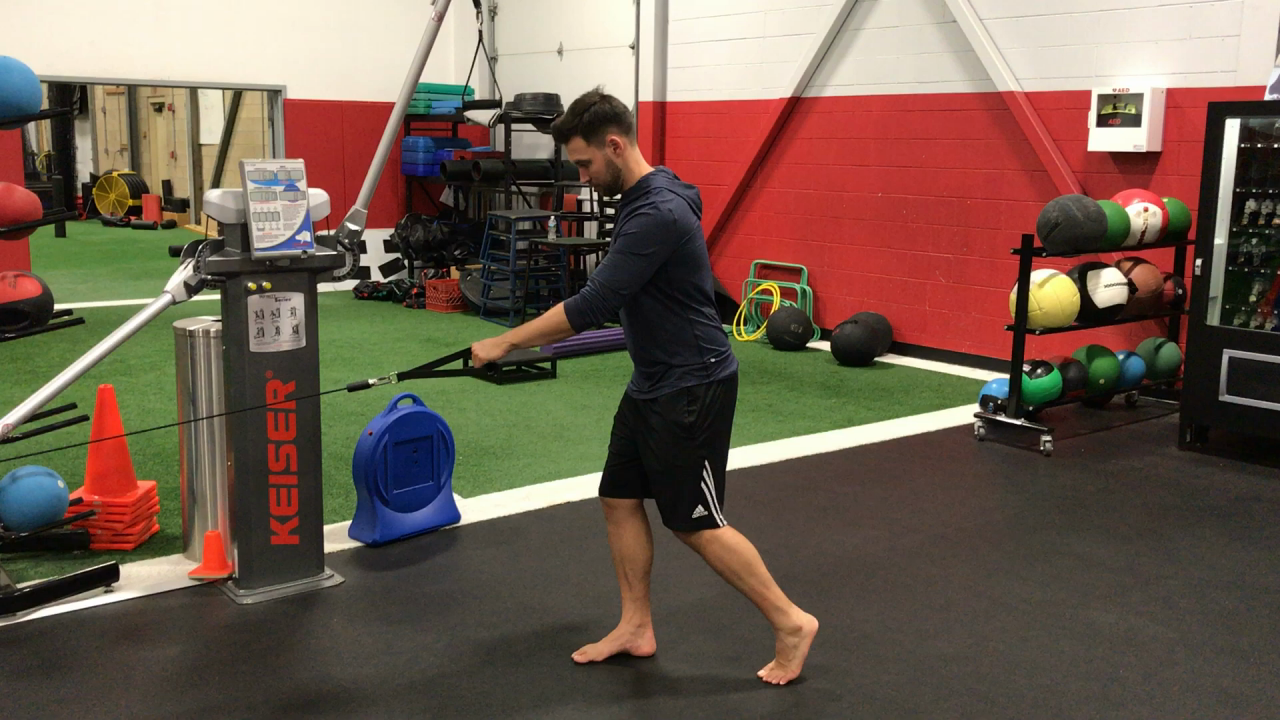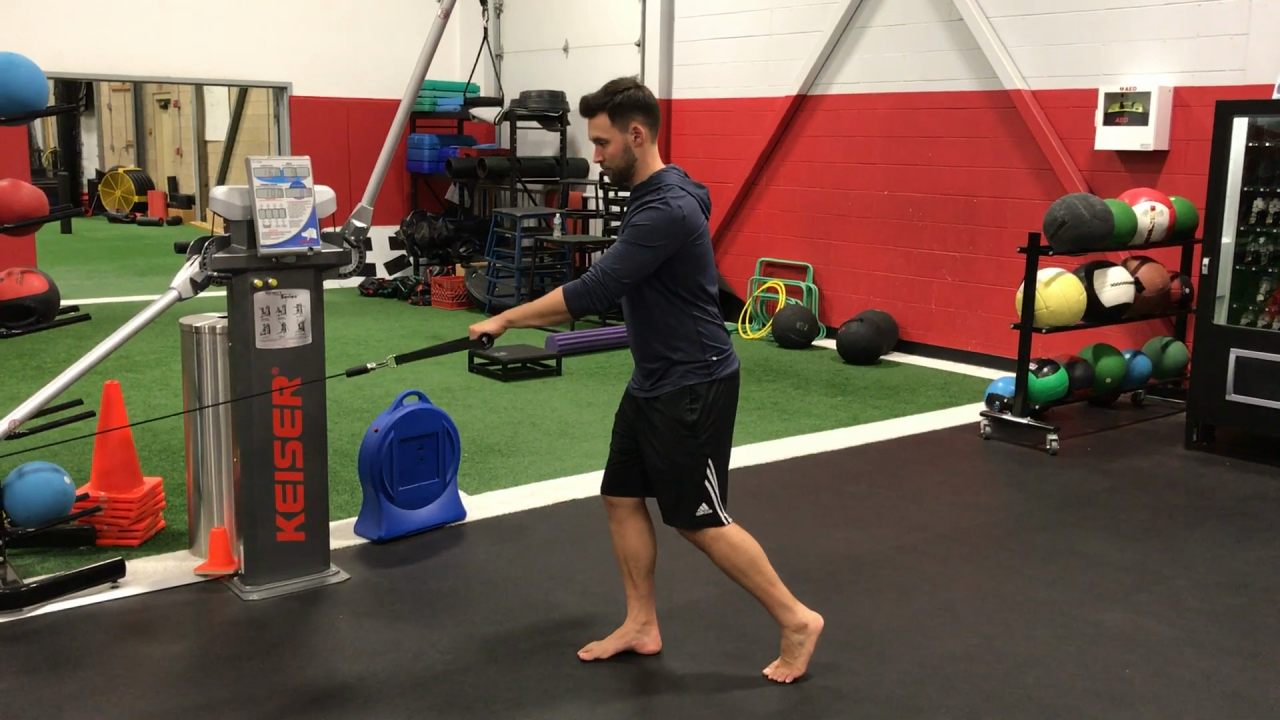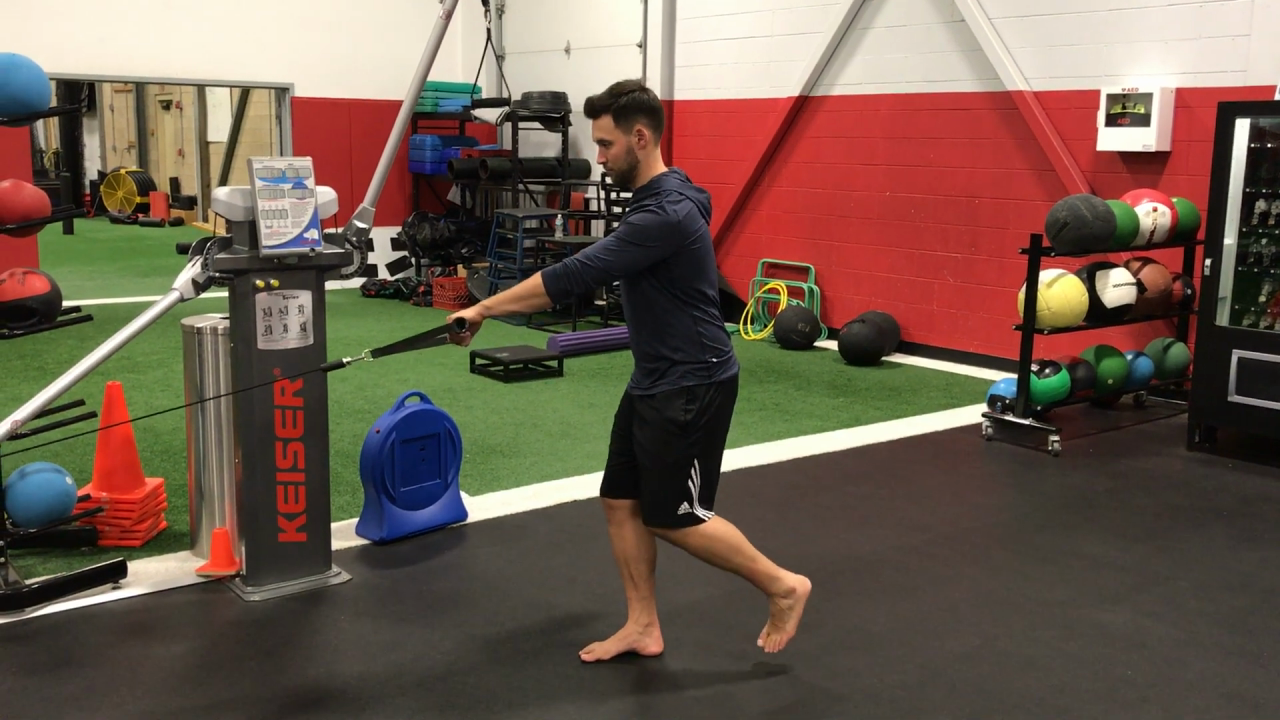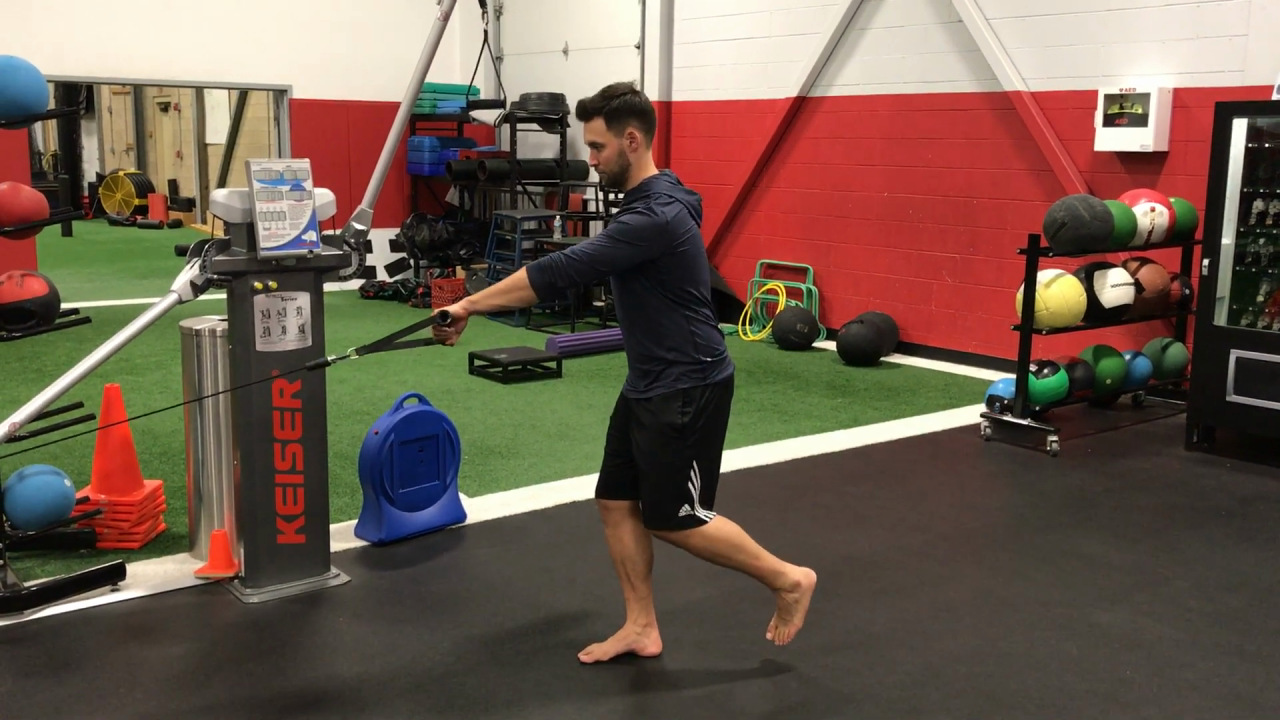
dt=0.7s
person 1, frame 1
left shoulder: (658, 213)
right shoulder: (641, 200)
left elbow: (593, 305)
left wrist: (505, 343)
left hip: (692, 386)
right hip: (653, 381)
left knee: (693, 522)
right knee: (619, 500)
left ankle: (790, 623)
right ankle: (635, 627)
person 1, frame 2
left shoulder: (667, 210)
right shoulder: (650, 197)
left elbow: (593, 291)
left wrist: (504, 320)
left hip: (693, 385)
right hip: (654, 380)
left knee: (698, 520)
right knee: (622, 498)
left ankle: (796, 620)
right ankle: (641, 626)
person 1, frame 3
left shoulder: (667, 214)
right shoulder: (653, 201)
left elbow: (574, 276)
left wrist: (484, 308)
left hip: (692, 385)
right hip: (655, 380)
left knee: (674, 517)
right knee: (621, 501)
left ankle: (782, 588)
right ankle: (643, 626)
person 1, frame 4
left shoulder: (655, 216)
right shoulder: (648, 202)
left elbow: (562, 271)
left wrist: (468, 305)
left hip: (687, 388)
right hip: (651, 383)
left knee: (675, 520)
right knee: (617, 503)
left ankle: (788, 580)
right ankle: (642, 628)
